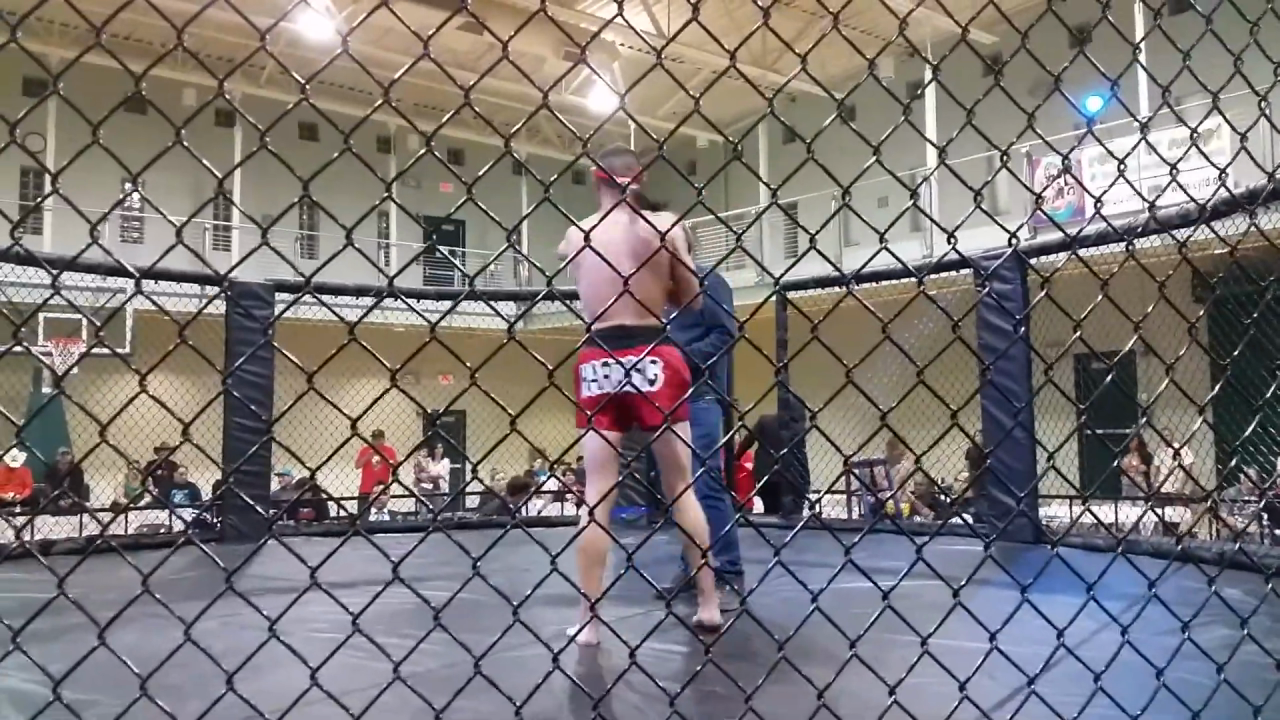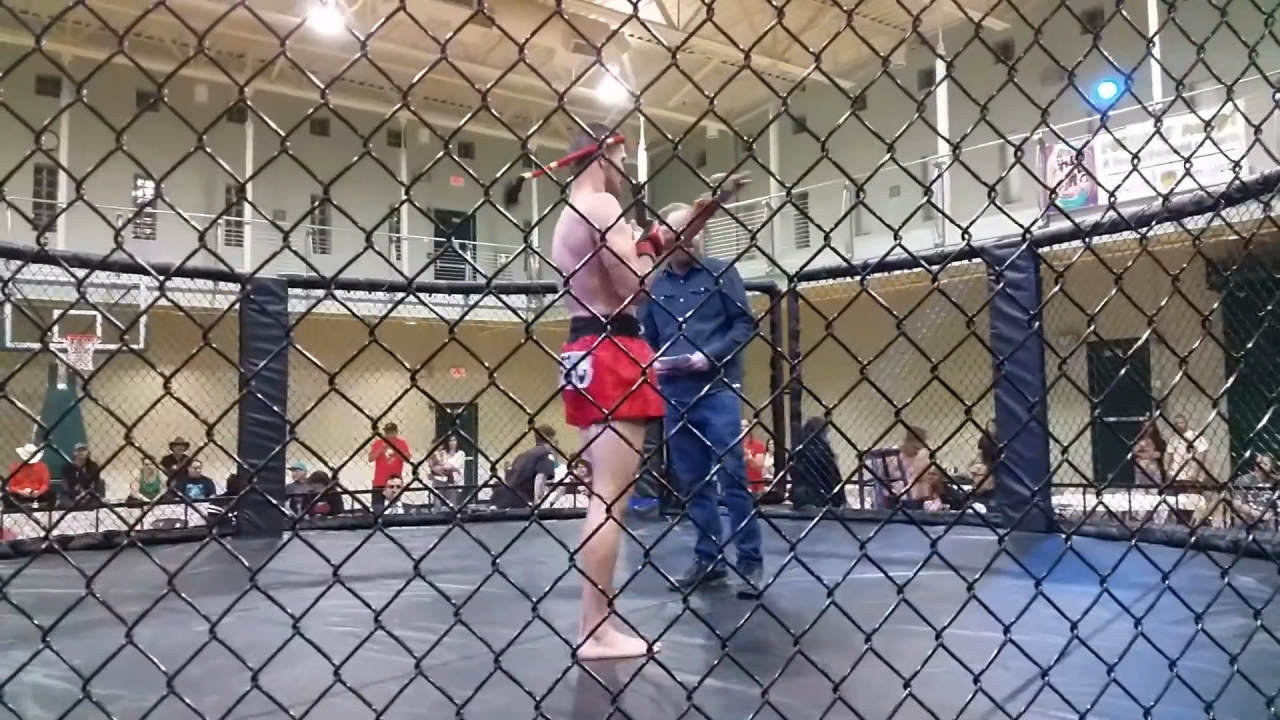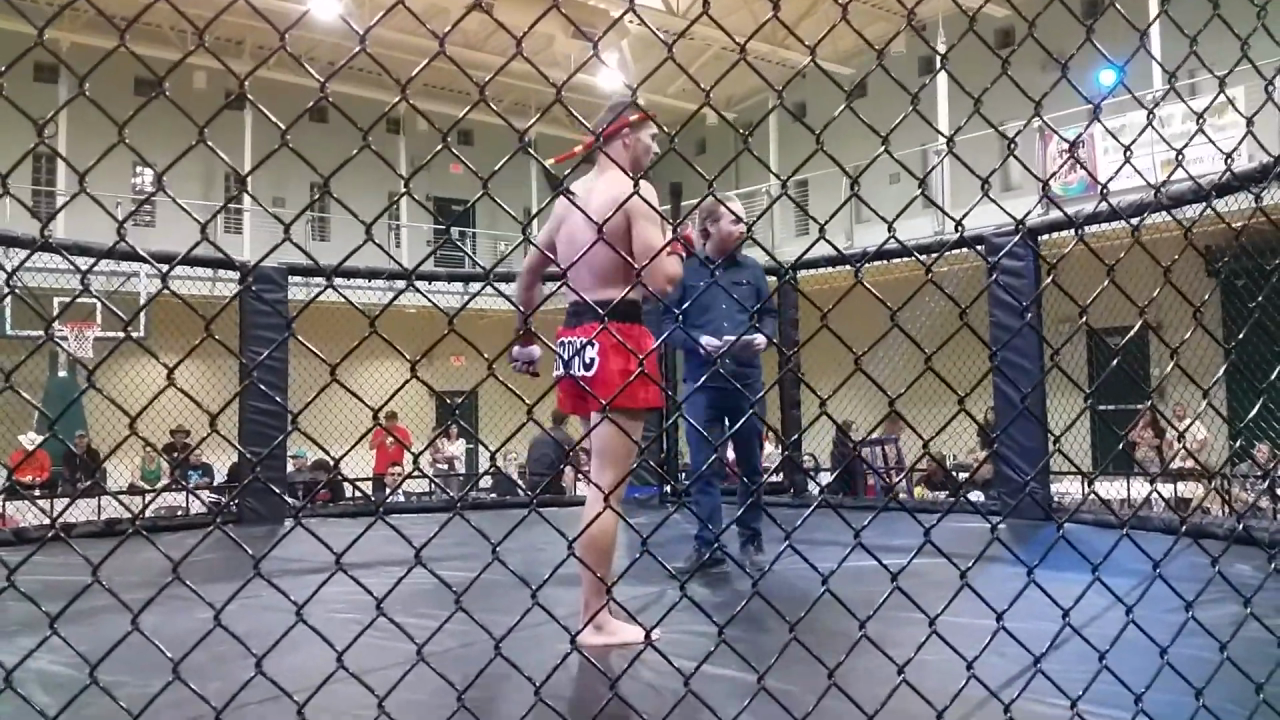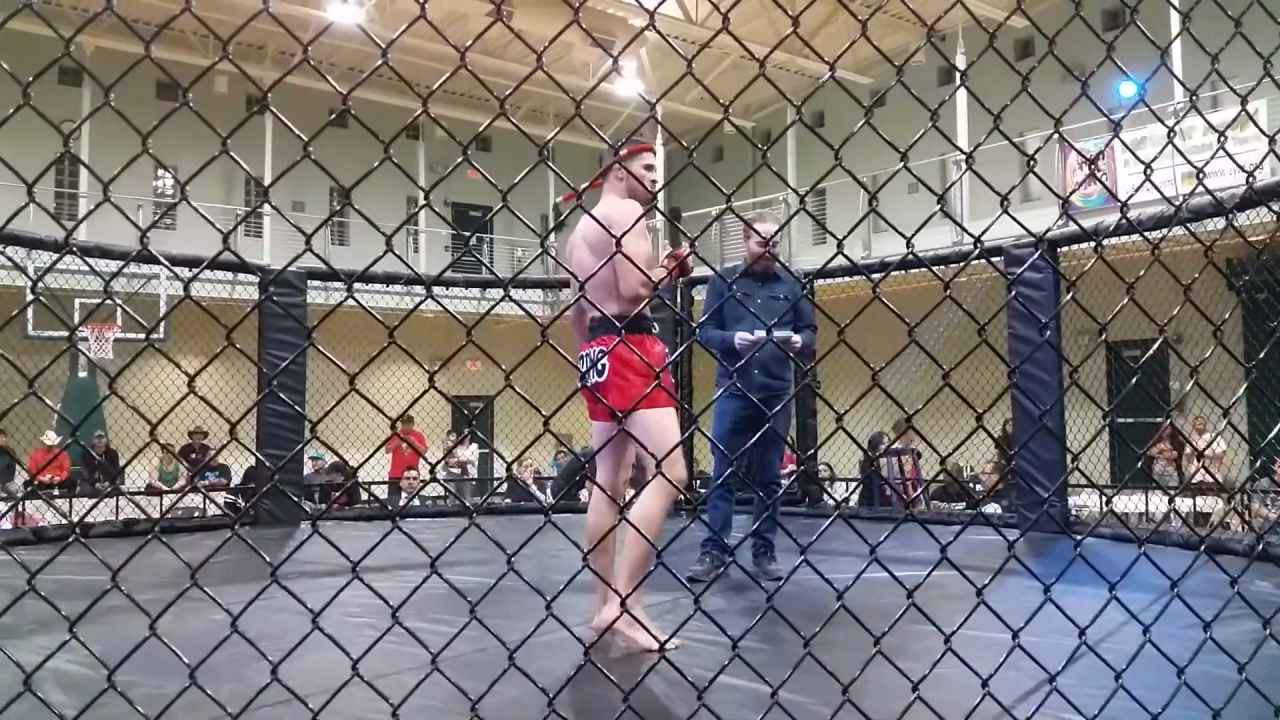
dt=0.7s
person 1, frame 1
left shoulder: (575, 237)
right shoulder: (666, 227)
right elbow: (692, 301)
left hip: (598, 363)
right hip: (653, 359)
left knee: (597, 497)
right knee: (682, 488)
left ankle: (588, 618)
right ankle: (709, 602)
person 1, frame 2
left shoulder: (568, 215)
right shoulder: (602, 206)
left elbow: (620, 271)
right elbow: (632, 284)
left wrist: (697, 213)
right wrist: (649, 244)
left hip: (582, 352)
right hip: (612, 353)
left knee: (601, 496)
right knee: (612, 497)
left ankle: (598, 620)
right ankle: (596, 631)
person 1, frame 3
left shoulder: (571, 195)
right shoulder: (634, 191)
left elbow: (529, 270)
right elbow: (661, 281)
left wrist: (524, 335)
right wrist: (680, 246)
left hip: (574, 336)
right hip: (615, 339)
left knee: (600, 480)
right knee: (611, 484)
left ankle: (595, 608)
right ankle: (596, 620)
person 1, frame 4
left shoulder: (583, 226)
right shoulder: (626, 211)
left elbow: (576, 315)
right elbow: (633, 288)
right wrist: (672, 268)
left hip: (597, 352)
right hip: (628, 349)
left knee: (609, 482)
right knee: (669, 473)
left ankle: (606, 606)
right ankle: (625, 602)
person 2, frame 1
left shoulder: (707, 281)
left elbow: (725, 335)
left wrist: (679, 359)
left hip: (699, 396)
left knee: (707, 486)
left ankle: (729, 576)
right ankle: (693, 567)
person 2, frame 2
left shoulder: (722, 273)
right shoulder: (655, 285)
left elbow: (745, 324)
right elbow: (645, 337)
left wrist: (712, 355)
right wrist: (651, 360)
left hip: (720, 390)
right hip: (676, 395)
left knee: (732, 475)
right knee: (692, 481)
left ankle: (750, 563)
right ankle: (708, 559)
person 2, frame 3
left shoulder: (752, 270)
right shoulder: (683, 270)
left elbow: (770, 315)
right elbow: (667, 323)
left wrist: (764, 336)
right wrist: (696, 342)
left hip: (747, 381)
right hip: (701, 383)
left knee: (751, 466)
right knee: (704, 467)
left ankle: (751, 541)
right ankle: (707, 545)
person 2, frame 4
left shoulder: (792, 284)
right shoulder: (722, 280)
left elbow: (809, 331)
right elbow: (705, 330)
left wrist: (799, 342)
right wrist: (732, 339)
left hip: (776, 392)
right hip: (732, 390)
left knee: (769, 477)
right knee: (723, 473)
left ankle: (764, 552)
right ankle: (714, 551)
